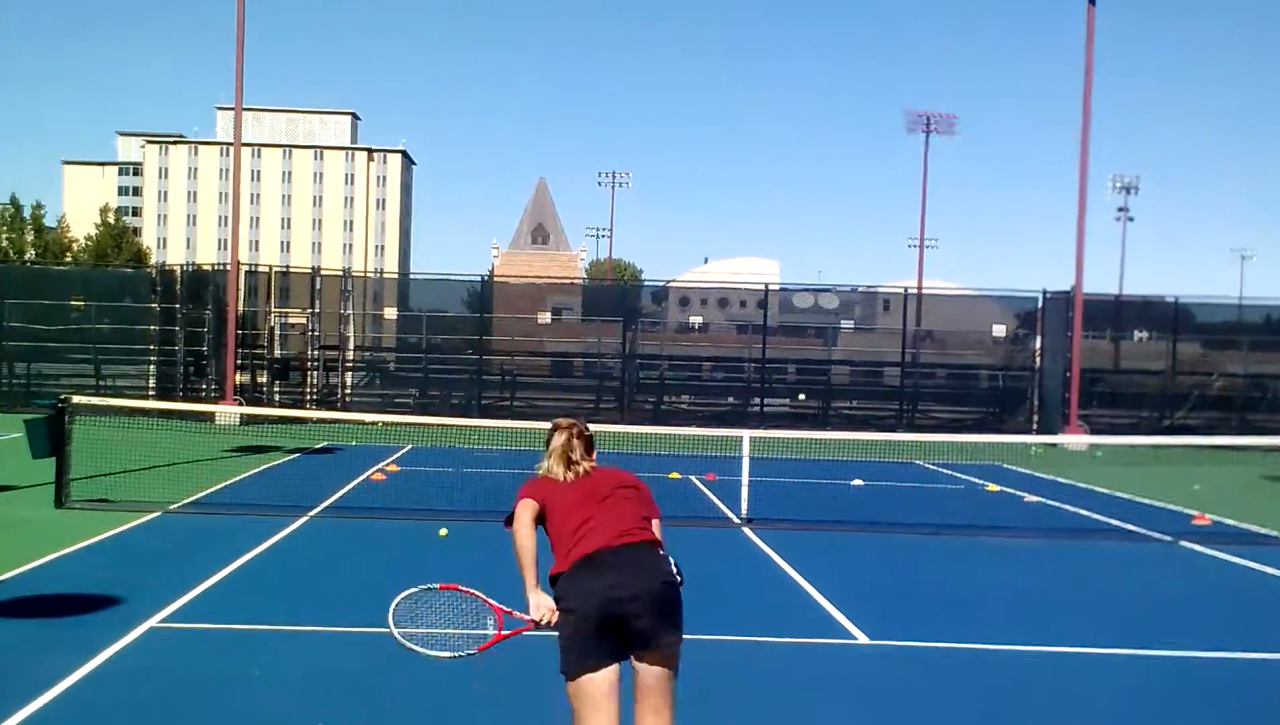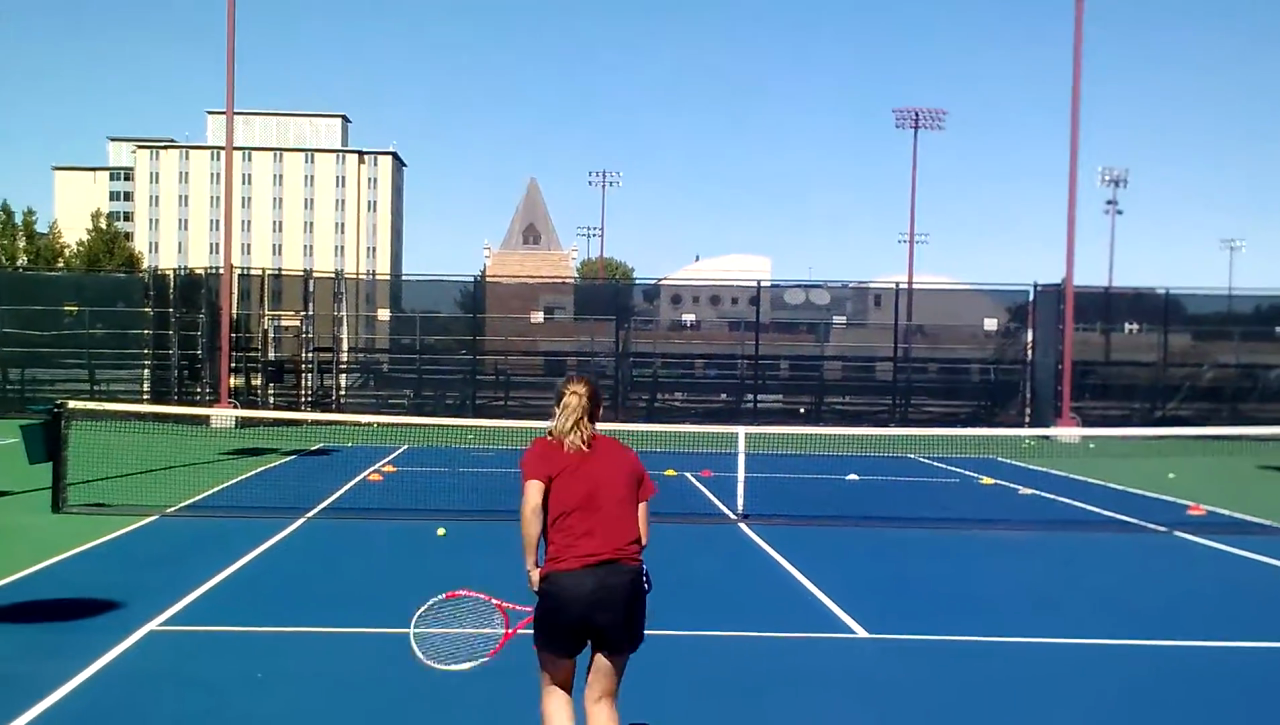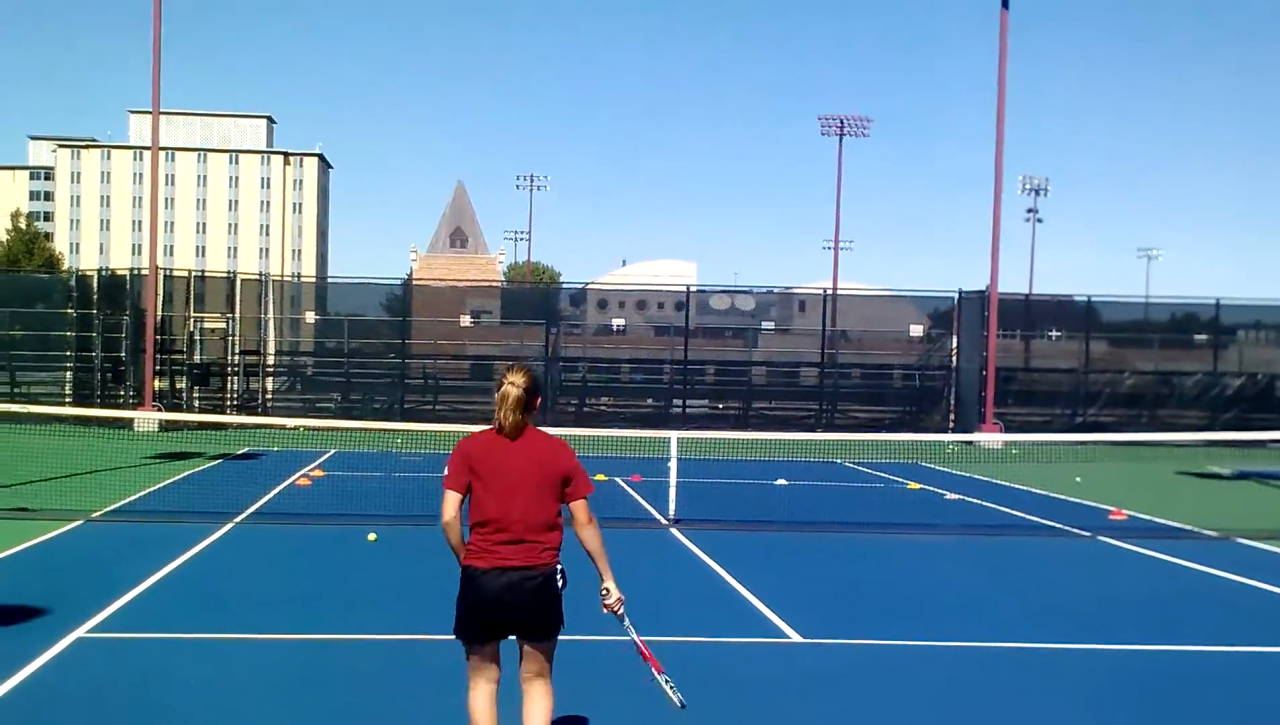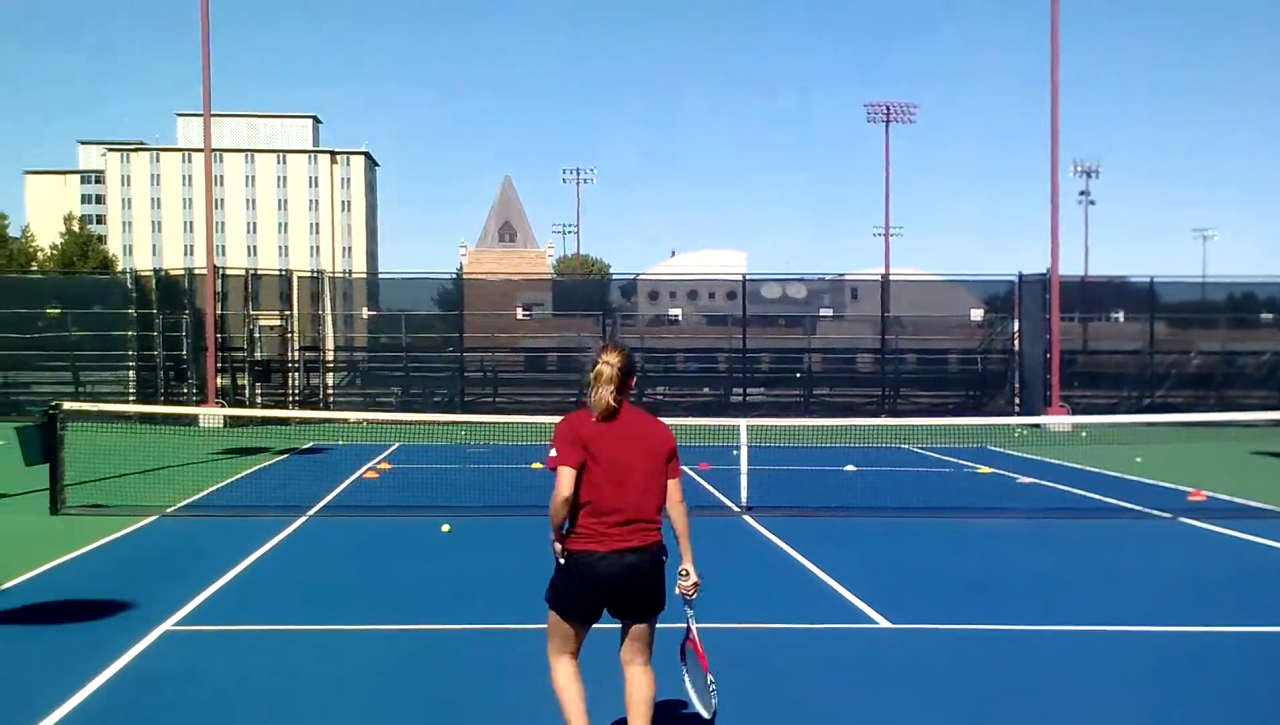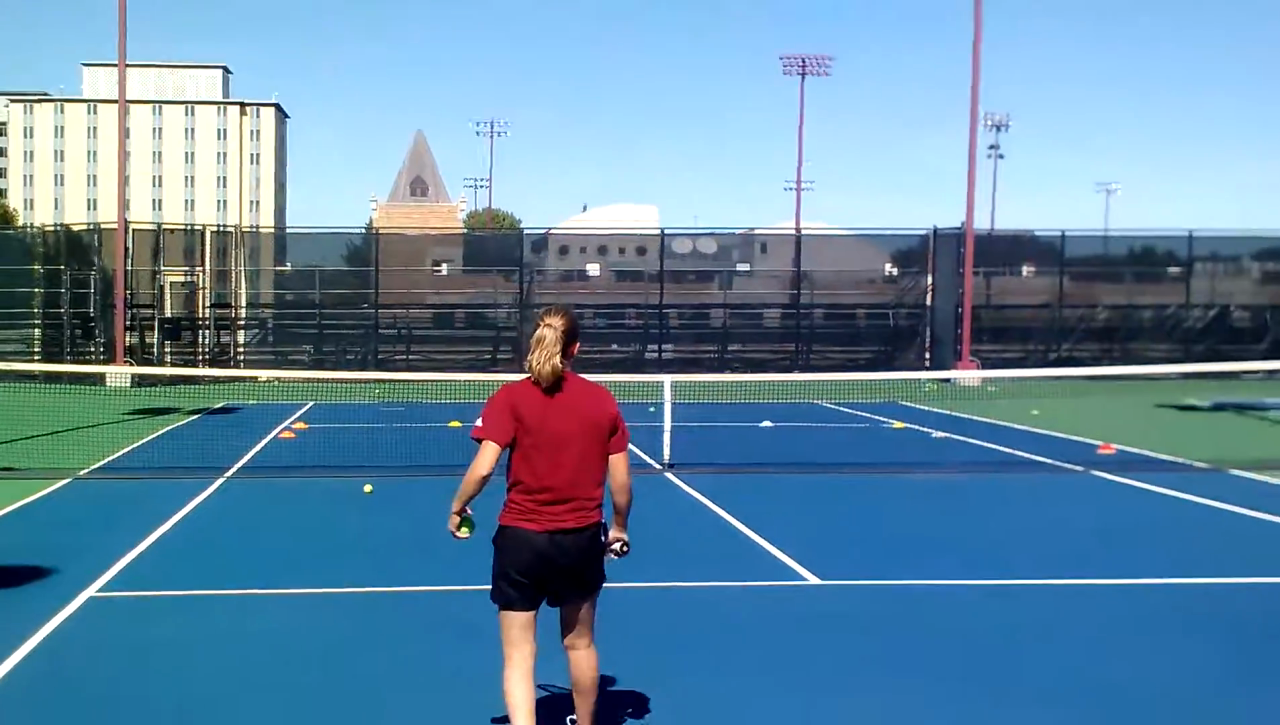
dt=0.4s
person 1, frame 1
left shoulder: (539, 487)
right shoulder: (630, 480)
left elbow: (523, 519)
left wrist: (533, 592)
left hip: (583, 586)
right hip: (651, 575)
person 1, frame 2
left shoulder: (543, 451)
right shoulder: (628, 457)
left elbow: (531, 507)
right elbow: (641, 534)
left wrist: (532, 566)
left hip: (564, 581)
right hip: (624, 581)
left knee: (556, 690)
person 1, frame 3
left shoulder: (469, 448)
right shoulder: (560, 453)
left elbow: (449, 517)
right elbow: (584, 523)
left wrist: (466, 561)
right wrist: (607, 578)
left hip: (482, 579)
right hip: (539, 579)
left knee: (482, 680)
right knee: (537, 680)
person 1, frame 4
left shoulder: (574, 426)
right shoulder: (661, 432)
left elbow: (564, 493)
right elbow: (675, 504)
left wrist: (556, 537)
right wrist: (687, 562)
left hip: (586, 558)
right hip: (644, 560)
left knee: (561, 654)
right knee: (637, 662)
person 1, frame 5
left shoulder: (510, 397)
right shoulder: (604, 400)
left elbow: (483, 468)
right elbow: (620, 479)
left wrist: (458, 508)
right wrist: (620, 526)
left hip: (521, 540)
right hip: (582, 539)
left knee: (518, 657)
right knee: (579, 641)
